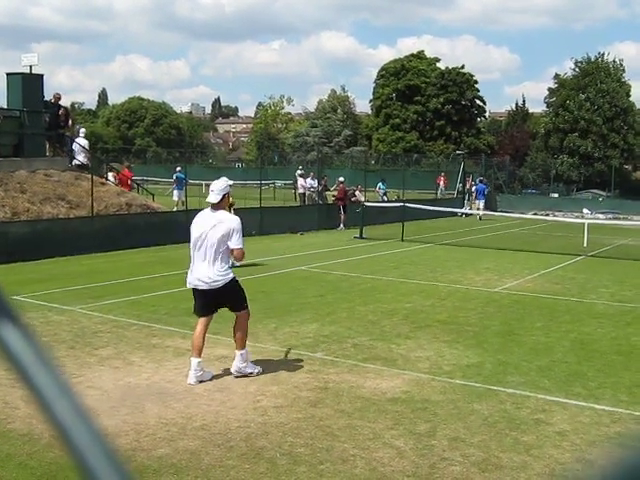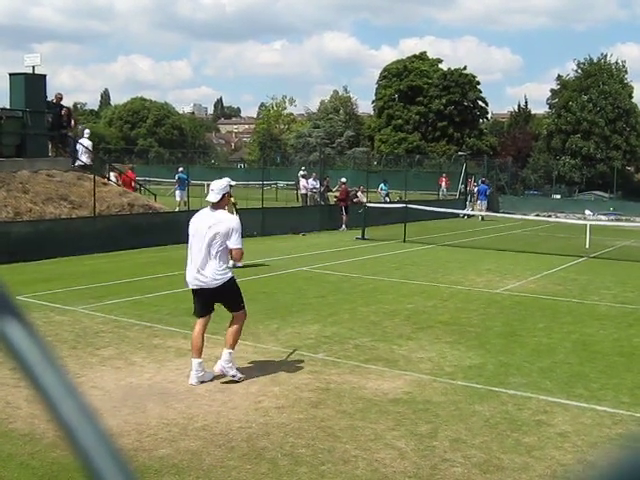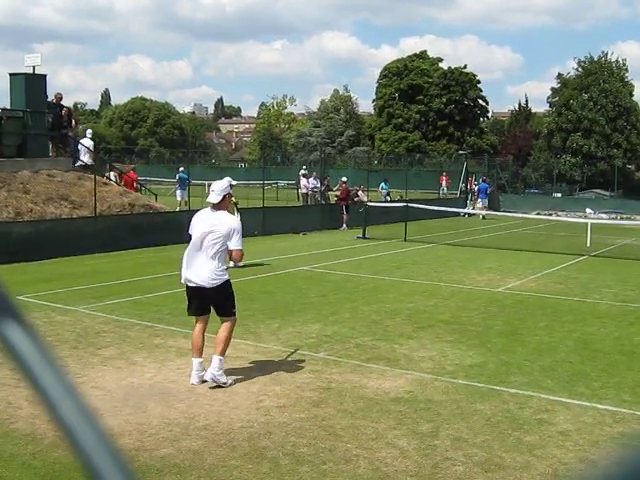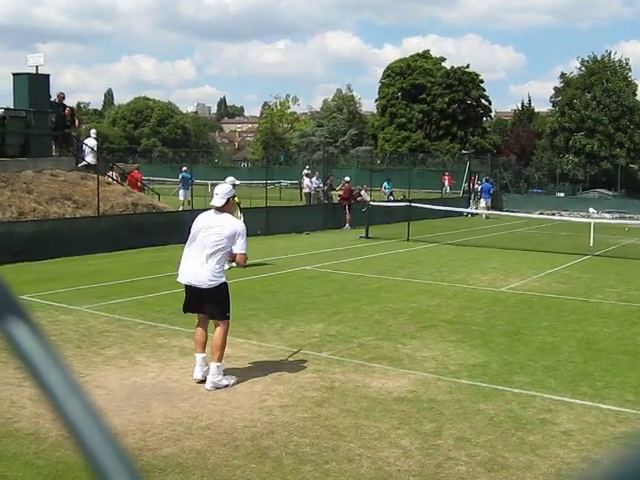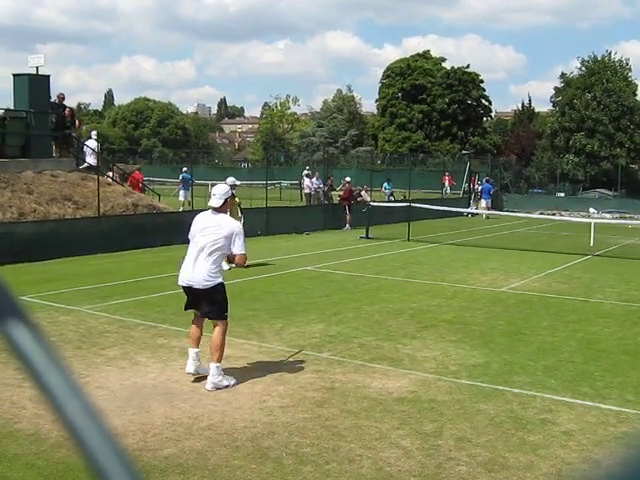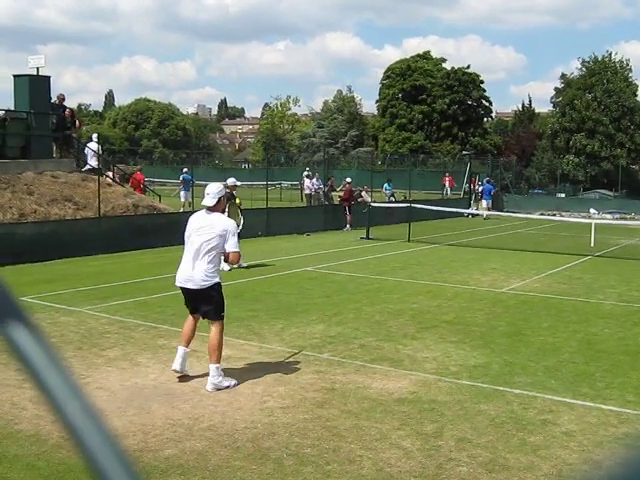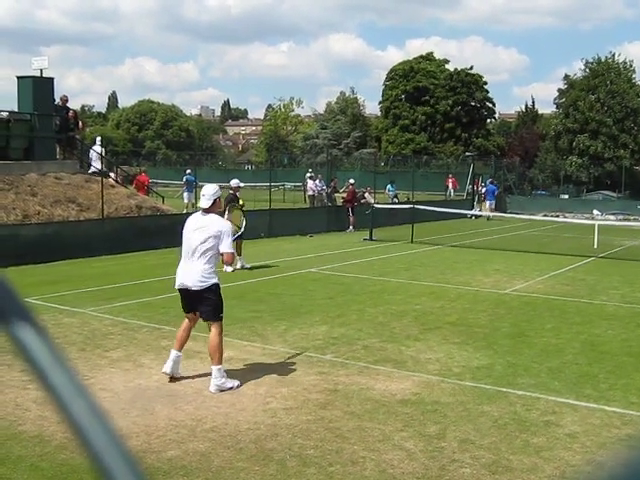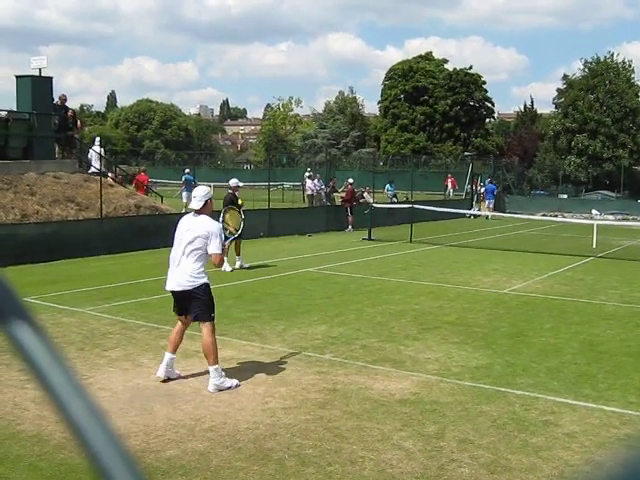
dt=0.1s
person 1, frame 1
left shoulder: (199, 217)
right shoulder: (232, 221)
right elbow: (238, 255)
left hip: (197, 279)
right hip: (221, 279)
left knee: (203, 322)
right knee: (243, 314)
left ankle: (195, 370)
right ankle: (241, 362)
person 1, frame 2
left shoulder: (197, 217)
right shoulder: (231, 221)
right elbow: (237, 255)
left hip: (195, 278)
right hip: (219, 278)
left knee: (201, 322)
right knee: (239, 315)
left ankle: (197, 371)
right ankle: (226, 362)
person 1, frame 3
left shoulder: (198, 216)
right shoulder: (232, 222)
right elbow: (237, 257)
left hip: (192, 277)
right hip: (216, 279)
left knee: (200, 322)
right knee: (228, 321)
left ankle: (197, 371)
right ankle: (215, 369)
person 1, frame 4
left shoulder: (201, 218)
right shoulder: (237, 225)
right elbow: (241, 260)
left hip: (189, 277)
right hip: (212, 281)
left knee: (201, 320)
right knee: (222, 324)
left ankle: (201, 368)
right ankle: (215, 376)
person 1, frame 5
left shoulder: (199, 218)
right shoulder: (234, 226)
right elbow: (241, 261)
right wrist: (230, 256)
left hip: (188, 277)
right hip: (209, 280)
left knee: (198, 317)
right knee: (220, 324)
left ankle: (194, 362)
right ankle: (215, 376)
person 1, frame 6
left shoulder: (194, 218)
right shoulder: (228, 224)
right elbow: (234, 259)
right wrist: (227, 255)
left hip: (185, 278)
right hip: (207, 281)
left knee: (194, 316)
right knee: (217, 325)
left ankle: (180, 360)
right ankle: (216, 377)
person 1, frame 7
left shoulder: (191, 219)
right shoulder: (223, 225)
right elbow: (228, 260)
right wrist: (225, 254)
left hip: (184, 279)
right hip: (204, 281)
left knee: (190, 318)
right knee: (215, 326)
left ankle: (172, 363)
right ankle: (218, 378)
person 1, frame 8
left shoulder: (184, 221)
right shoulder: (212, 226)
right elbow: (216, 261)
right wrist: (221, 254)
left hip: (175, 281)
right hip: (193, 283)
left knee: (183, 321)
right knee: (207, 327)
left ankle: (166, 367)
right ankle: (217, 378)
